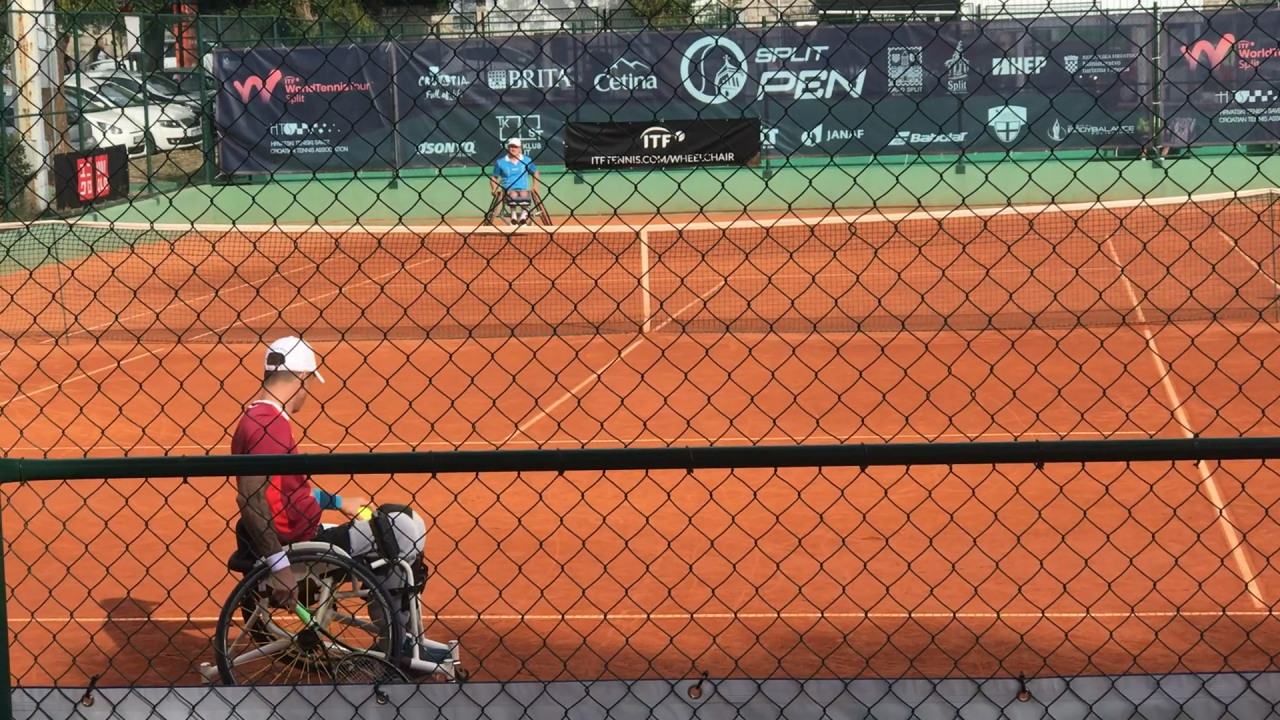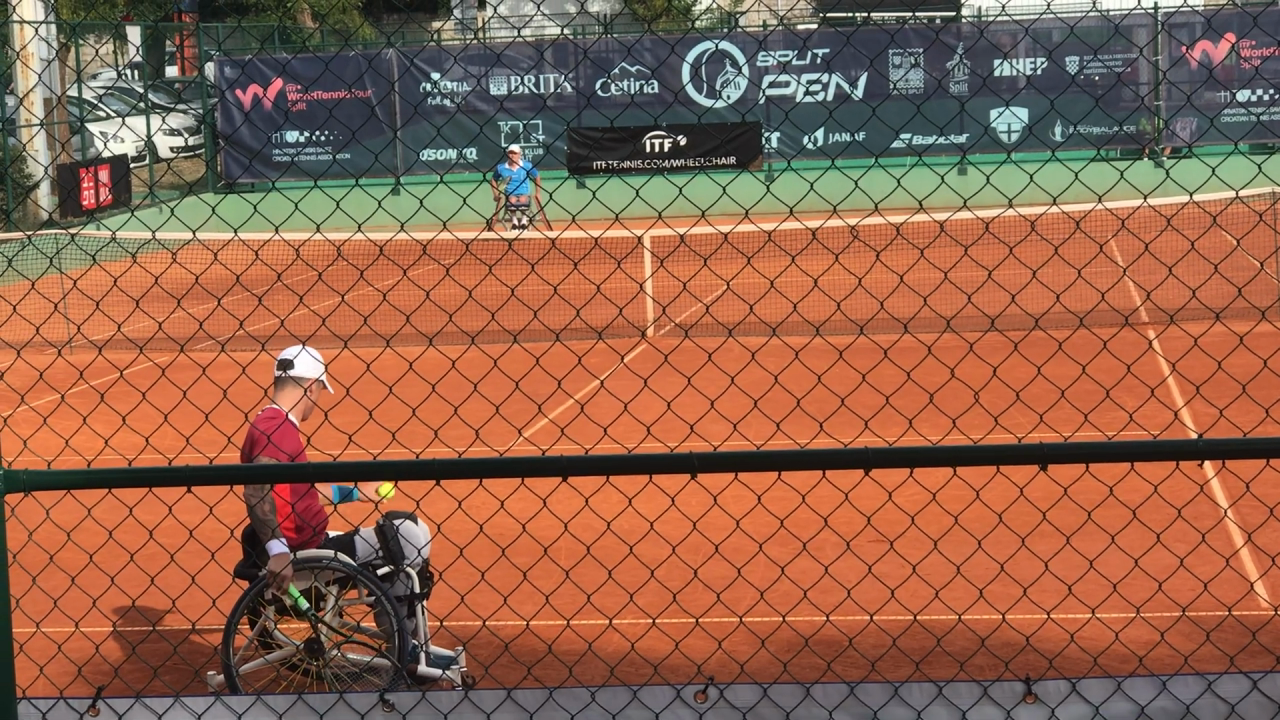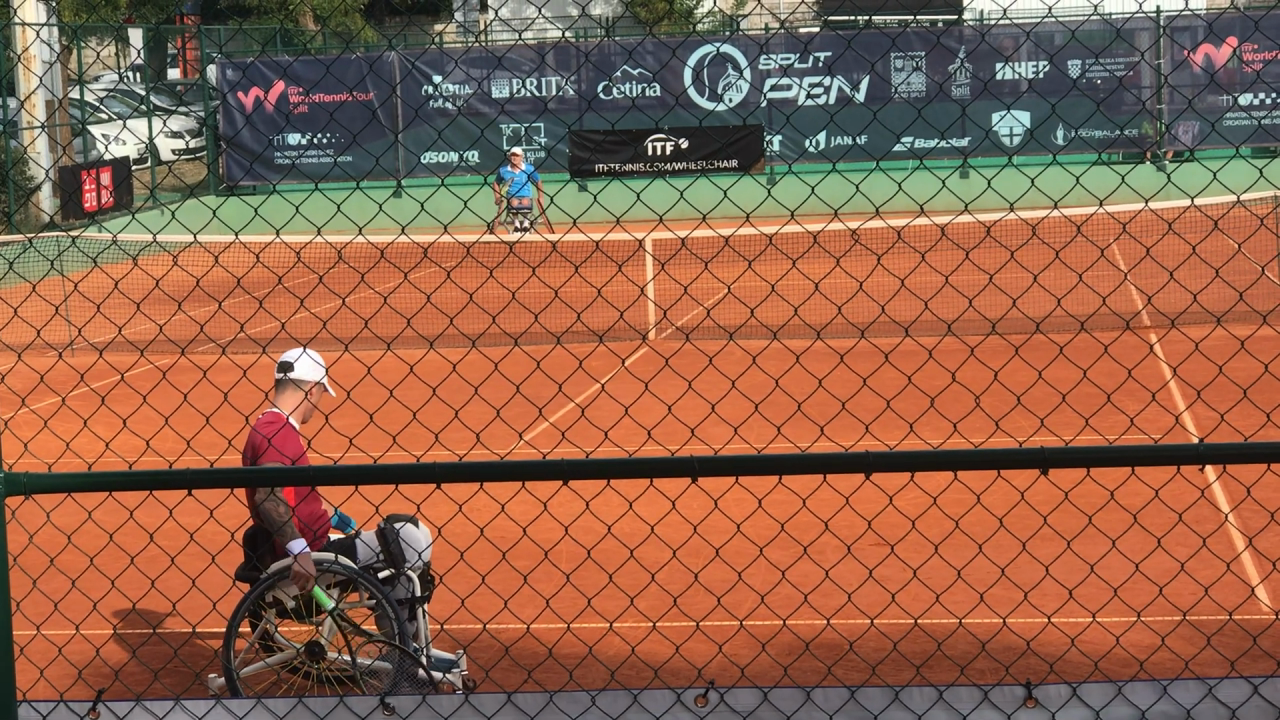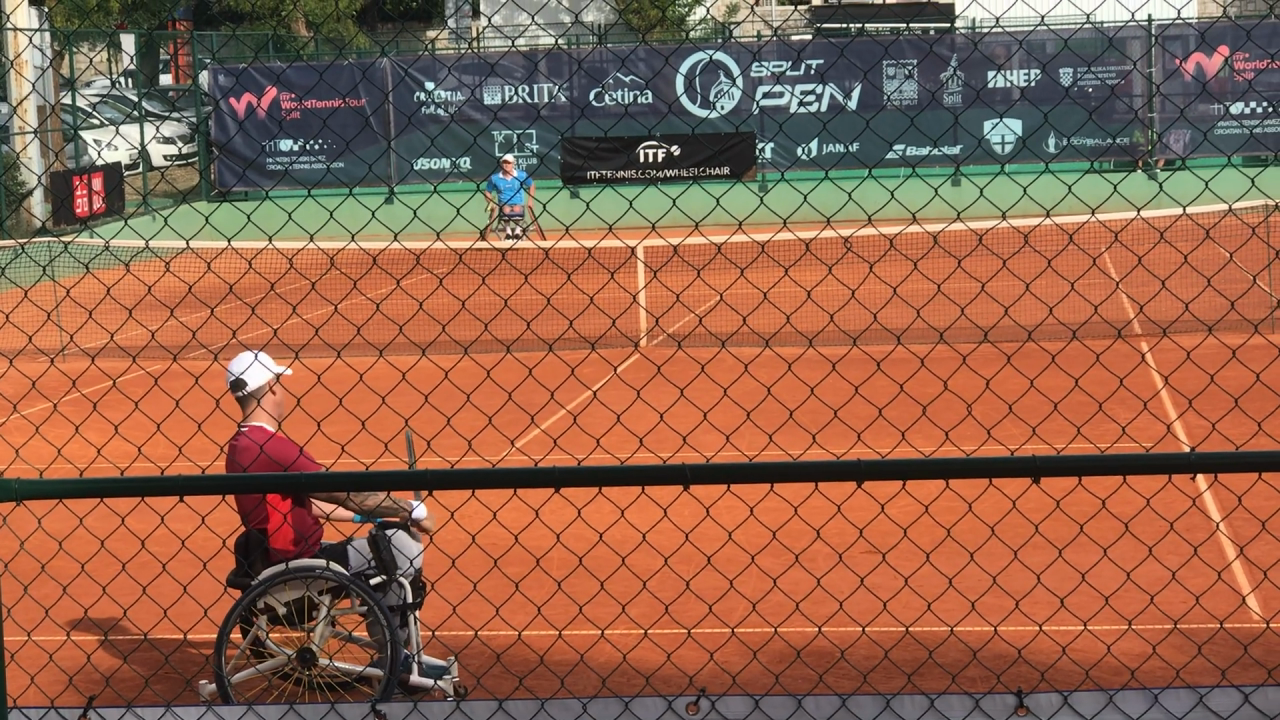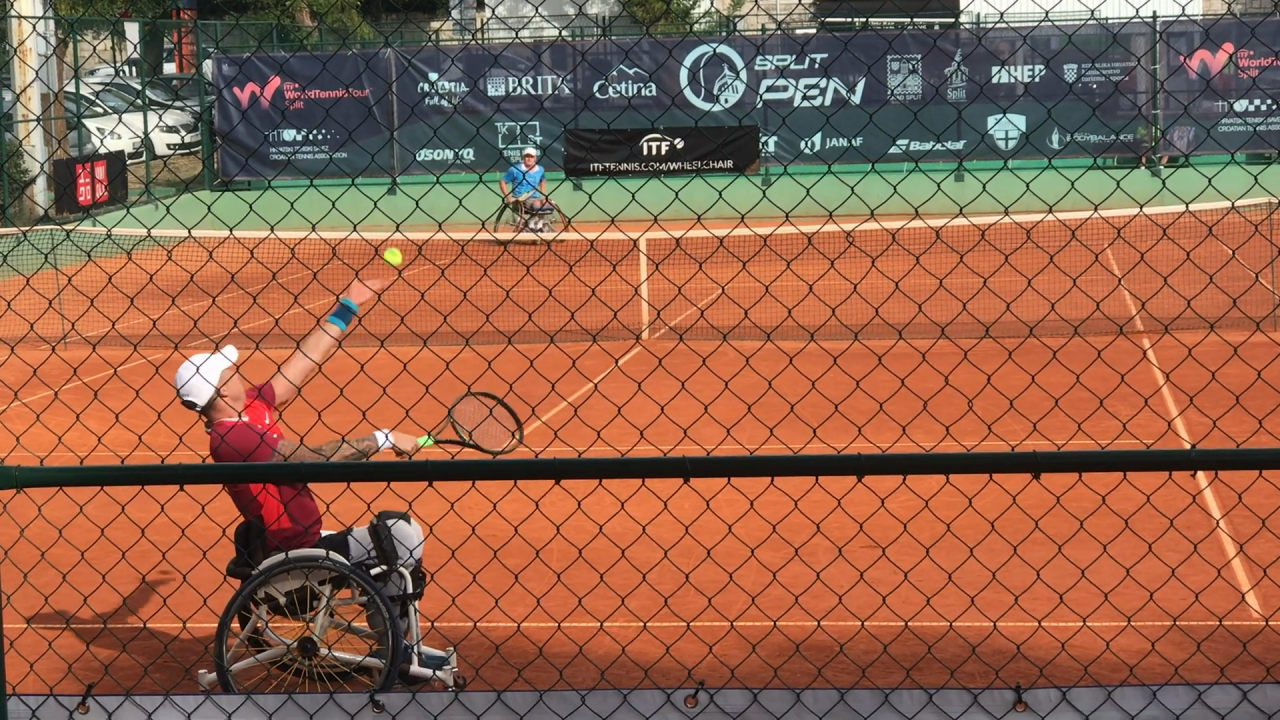
dt=1s
person 1, frame 1
left shoulder: (260, 417)
right shoulder: (267, 423)
right elbow: (251, 498)
left wrist: (336, 502)
right wrist: (280, 564)
left hip: (300, 536)
right hip: (298, 545)
right knee: (405, 528)
left ankle: (400, 637)
person 1, frame 2
left shoulder: (272, 423)
right shoulder: (278, 427)
right elbow: (257, 493)
left wrist: (353, 492)
right wrist: (277, 549)
left hip: (310, 545)
right hip: (305, 553)
right knee: (410, 533)
person 1, frame 3
left shoulder: (272, 428)
right shoulder: (278, 431)
right elbow: (268, 496)
right wrist: (300, 550)
left hip: (311, 549)
right hip: (310, 556)
left knee: (400, 532)
right knee: (412, 536)
person 1, frame 4
left shoulder: (244, 443)
right shoulder: (269, 447)
left elbow: (310, 504)
right elbow: (347, 495)
left wrist: (377, 513)
right wrist: (414, 510)
left hip: (291, 560)
left knee: (396, 536)
right knee: (405, 545)
person 1, frame 5
left shoulder: (249, 408)
right shoulder: (237, 439)
left elbow: (303, 362)
right elbow: (316, 462)
left wrist: (348, 306)
right wrist: (385, 439)
left hip: (300, 543)
right hip: (299, 555)
left knee: (393, 526)
right knee: (404, 534)
